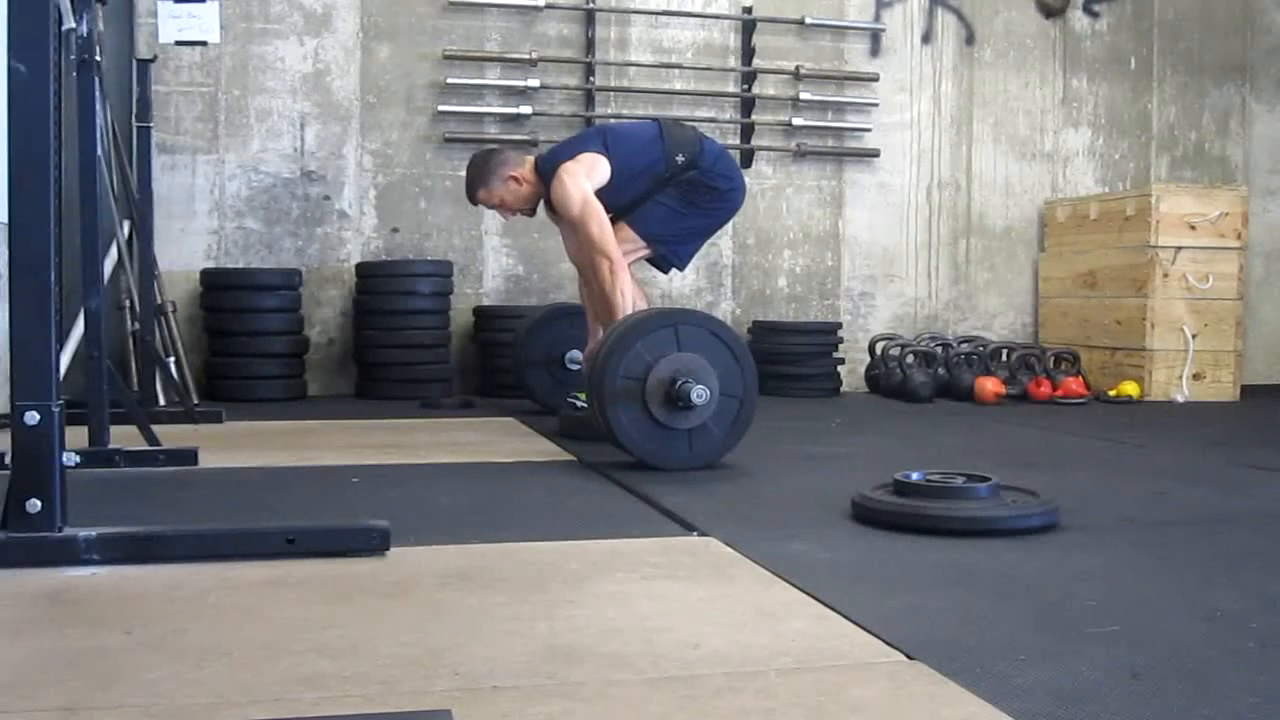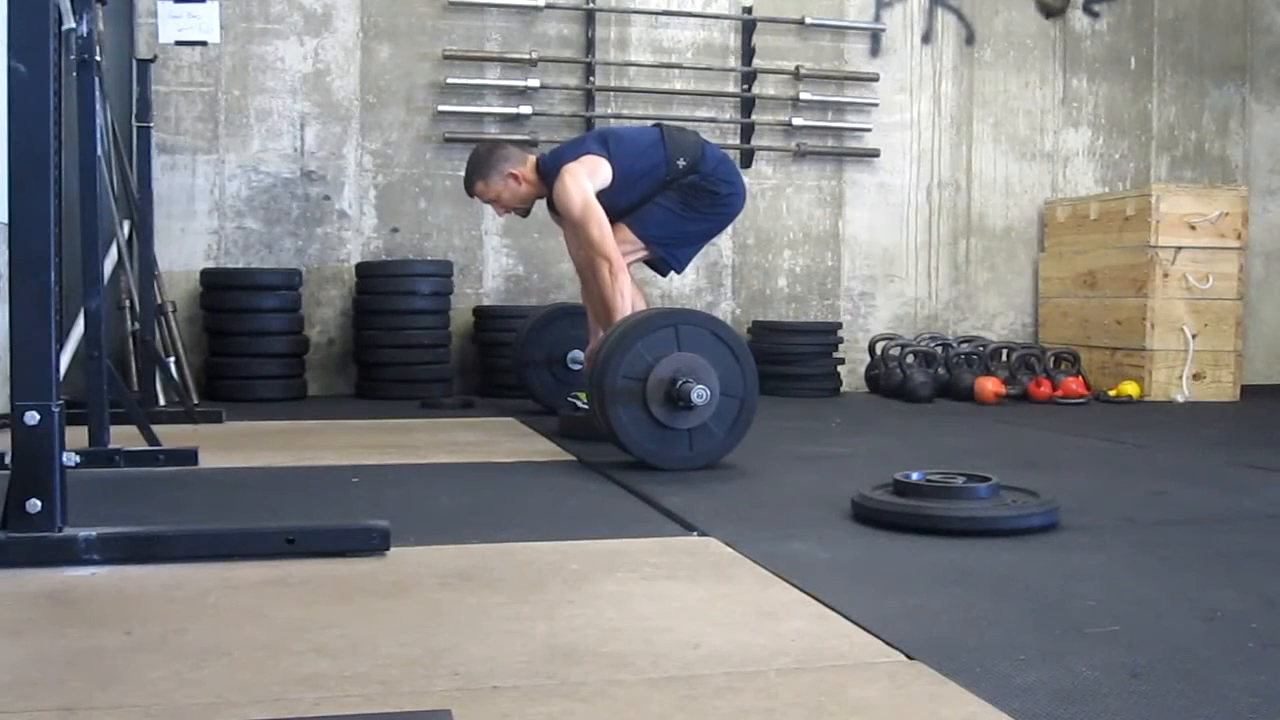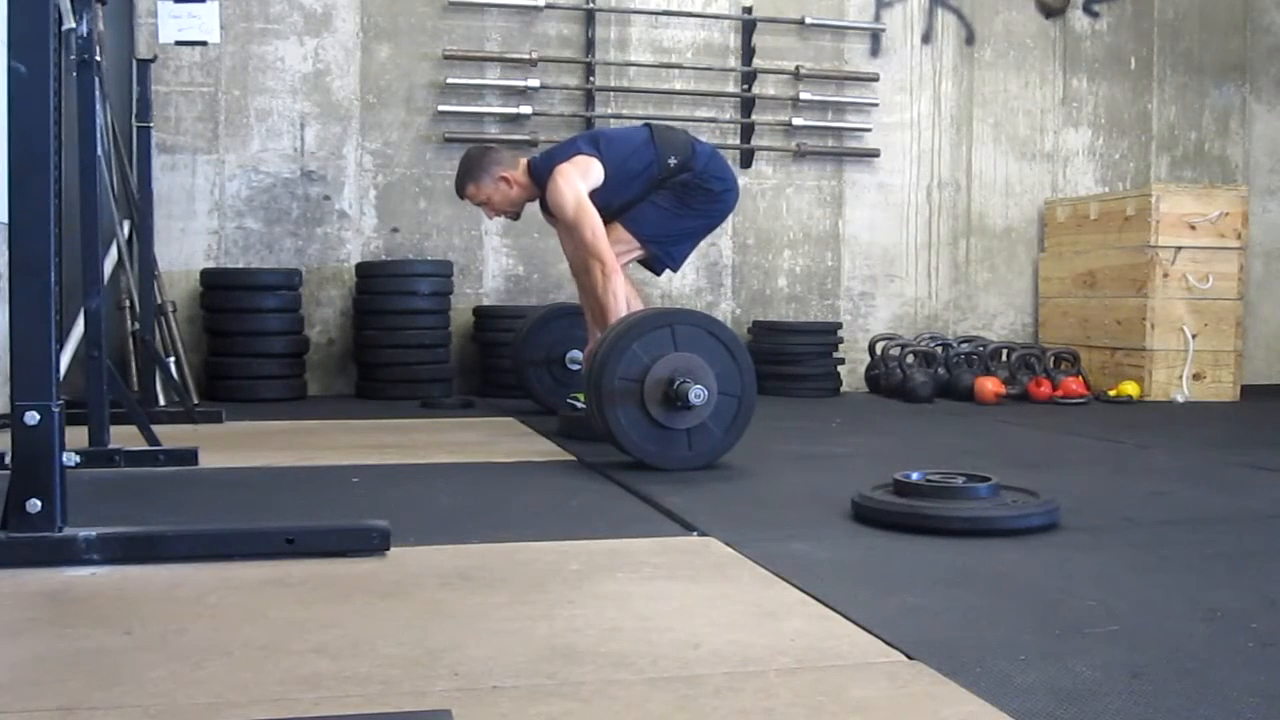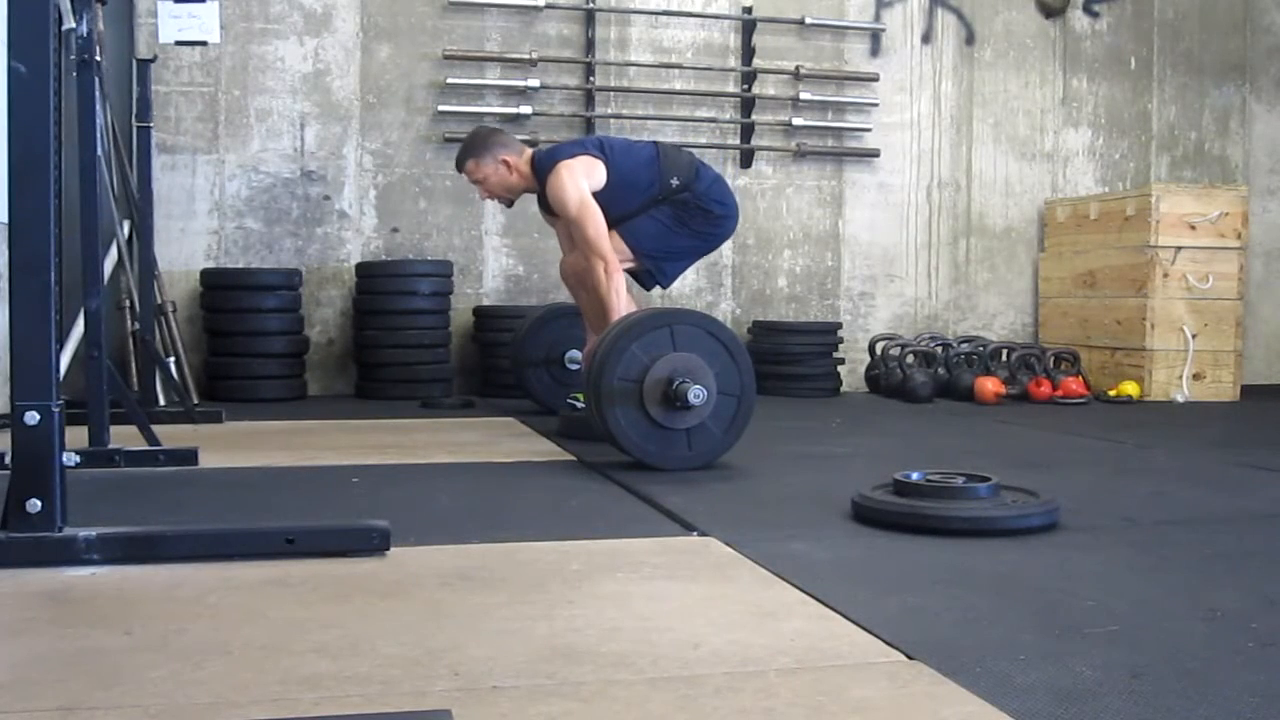
dt=0.5s
person 1, frame 1
left shoulder: (566, 182)
right shoulder: (555, 188)
left elbow: (610, 263)
right elbow: (586, 267)
right wrist: (596, 343)
left hip: (710, 178)
right hip: (690, 178)
left knee: (612, 258)
right knee: (595, 263)
person 1, frame 2
left shoulder: (567, 183)
right shoulder: (559, 190)
left elbow: (611, 266)
right elbow: (587, 270)
right wrist: (596, 343)
left hip: (711, 183)
right hip: (693, 181)
left knee: (607, 266)
right knee: (596, 265)
person 1, frame 3
left shoulder: (561, 183)
right shoulder: (552, 191)
left elbow: (605, 267)
right elbow: (589, 267)
right wrist: (595, 342)
left hip: (705, 181)
right hip: (689, 180)
left knee: (601, 262)
right knee: (590, 264)
person 1, frame 4
left shoulder: (562, 178)
right shoulder: (550, 187)
left elbow: (606, 265)
right elbow: (588, 267)
right wrist: (595, 342)
left hip: (704, 203)
right hip: (689, 201)
left knee: (595, 266)
right knee: (579, 269)
